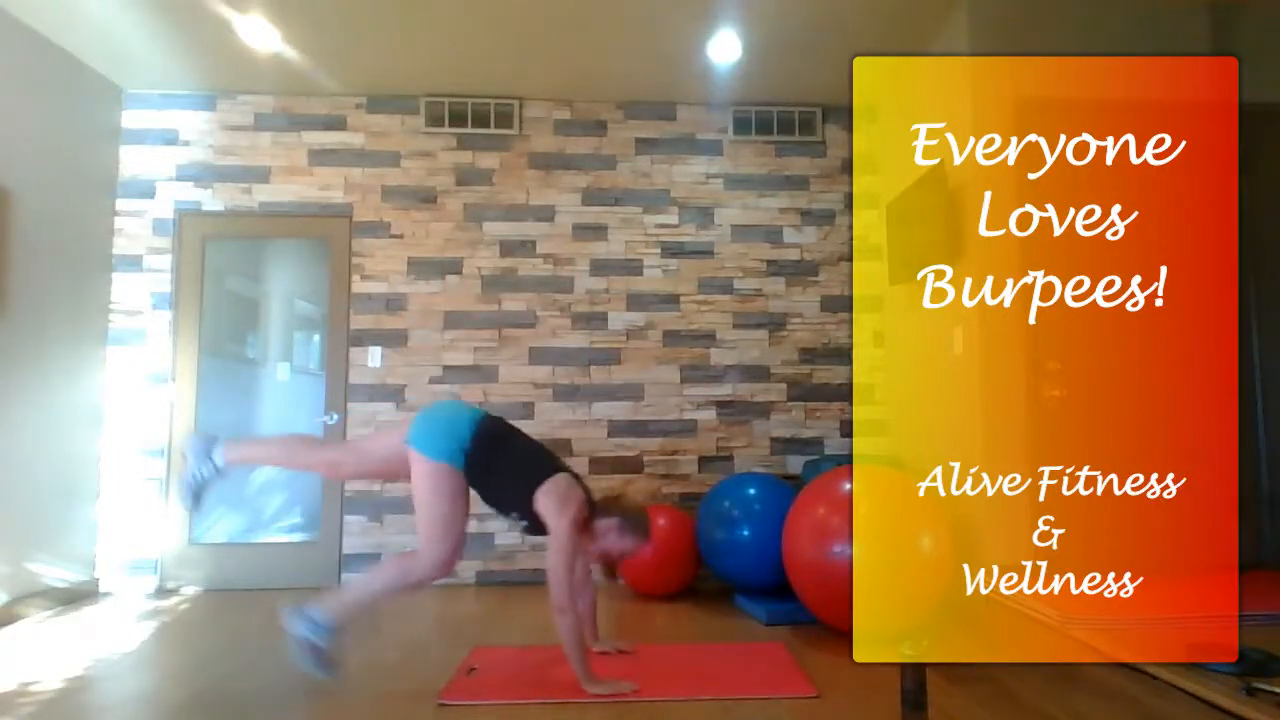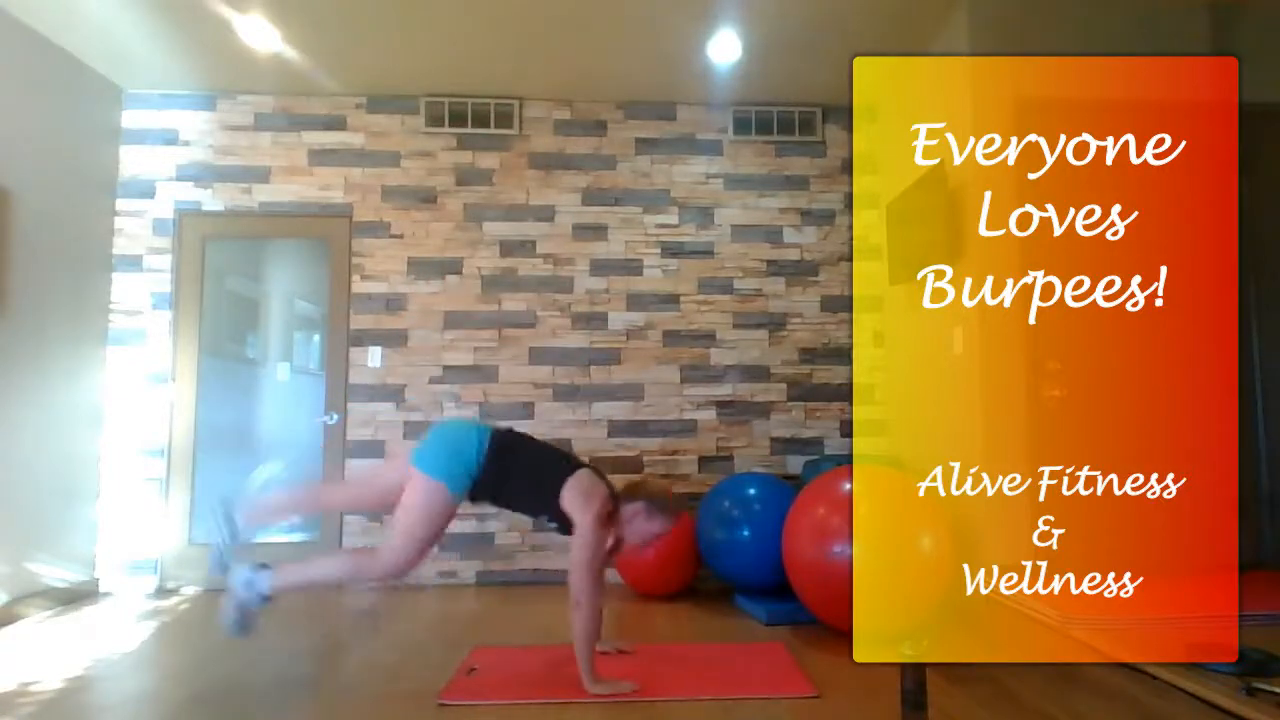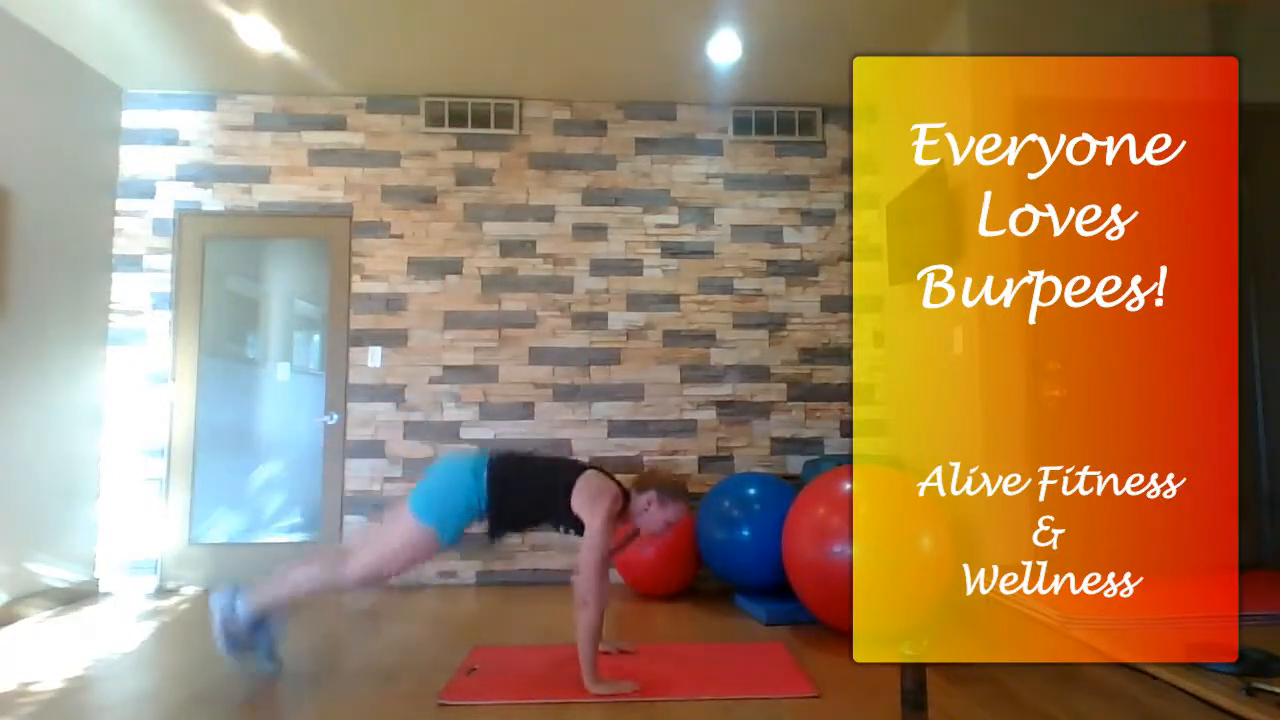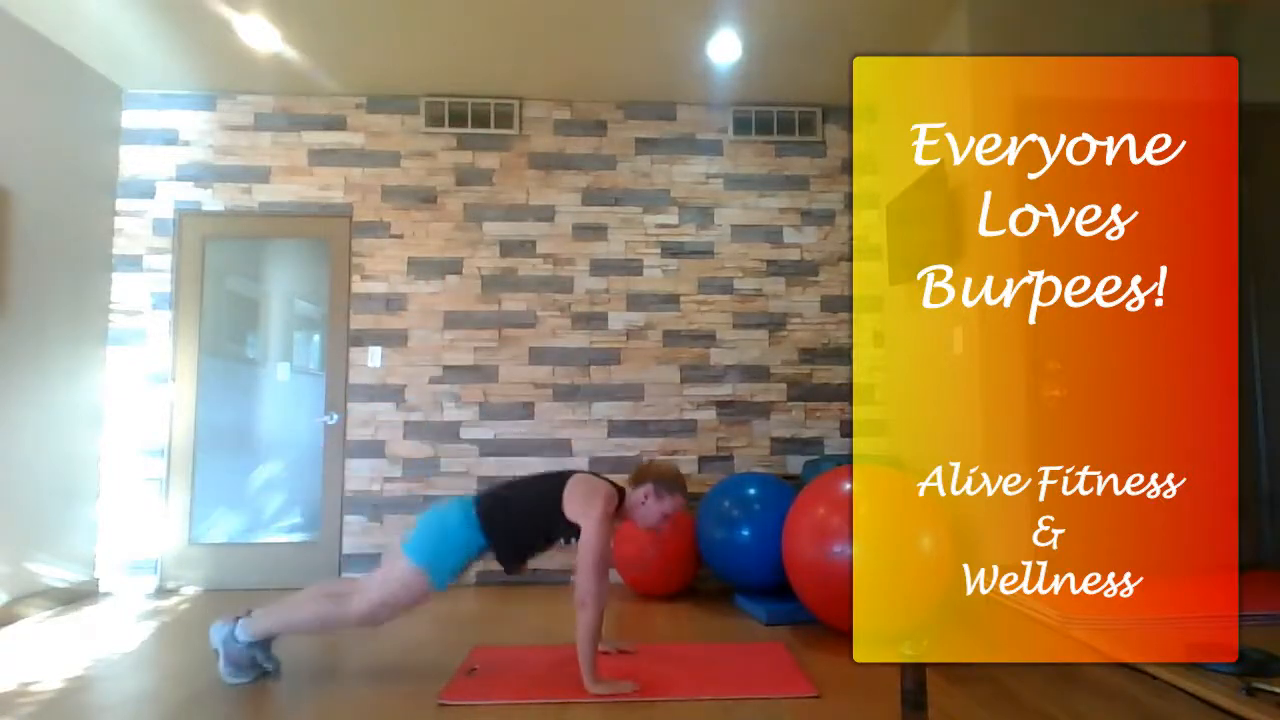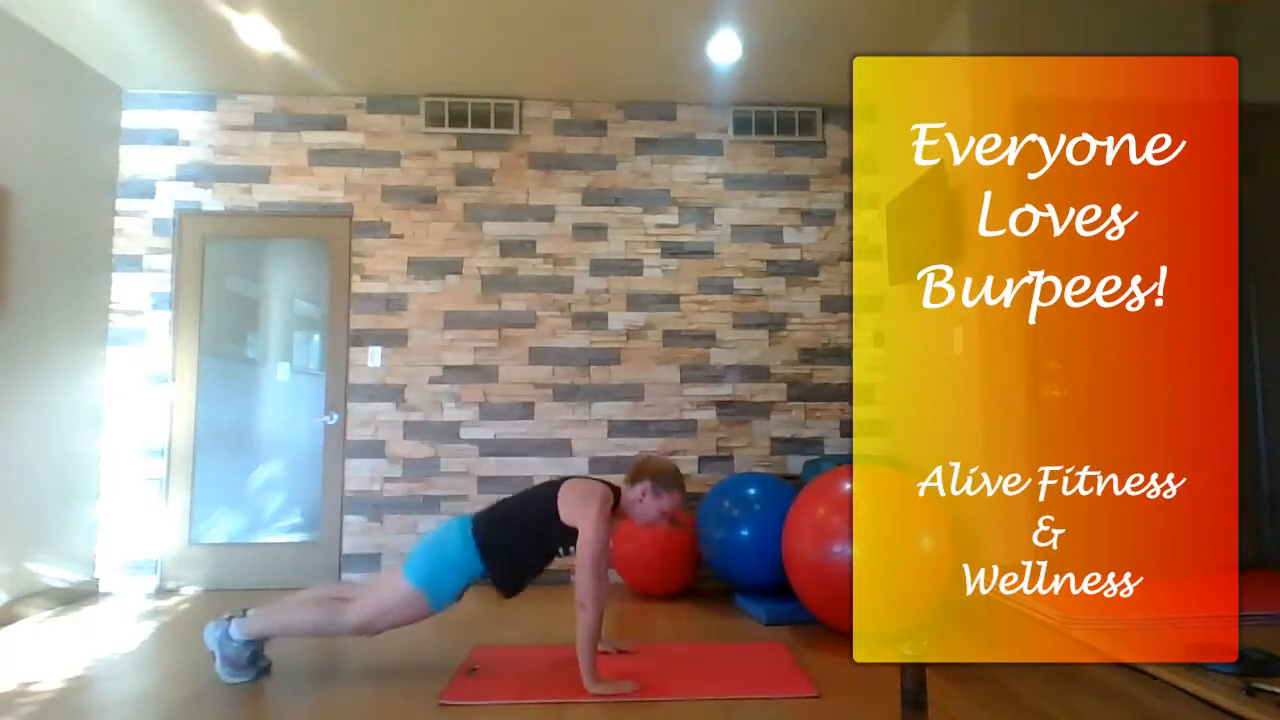
dt=0.1s
person 1, frame 1
left shoulder: (583, 515)
right shoulder: (569, 517)
left elbow: (581, 576)
right elbow: (562, 599)
left wrist: (596, 638)
right wrist: (588, 679)
left hip: (450, 425)
right hip: (450, 435)
left knee: (329, 461)
right knee: (438, 557)
left ankle: (214, 453)
right ankle: (319, 619)
person 1, frame 2
left shoulder: (608, 507)
right shoulder: (593, 509)
left elbow: (590, 574)
right elbow: (582, 597)
left wrist: (596, 639)
right wrist: (591, 678)
left hip: (459, 444)
right hip: (461, 452)
left knee: (344, 496)
right knee: (392, 561)
left ankle: (239, 521)
right ankle: (259, 583)
person 1, frame 3
left shoulder: (613, 503)
right shoulder: (607, 504)
left elbow: (590, 579)
right elbow: (588, 595)
left wrist: (597, 640)
right wrist: (592, 679)
left hip: (467, 480)
right hip: (463, 486)
left knee: (361, 554)
right knee: (361, 571)
left ankle: (251, 602)
right ankle: (240, 606)
person 1, frame 4
left shoulder: (607, 500)
right shoulder: (601, 505)
left elbow: (588, 579)
right elbow: (588, 596)
left wrist: (597, 641)
right wrist: (592, 679)
left hip: (464, 525)
right hip: (460, 529)
left knee: (363, 597)
right knee: (360, 607)
left ankle: (254, 632)
right ankle: (240, 633)
person 1, frame 5
left shoulder: (601, 501)
right shoulder: (598, 506)
left elbow: (590, 581)
right elbow: (587, 596)
left wrist: (595, 641)
right wrist: (591, 679)
left hip: (464, 547)
right hip: (460, 554)
left knee: (360, 596)
right knee: (357, 619)
left ankle: (247, 622)
right ankle: (235, 632)
